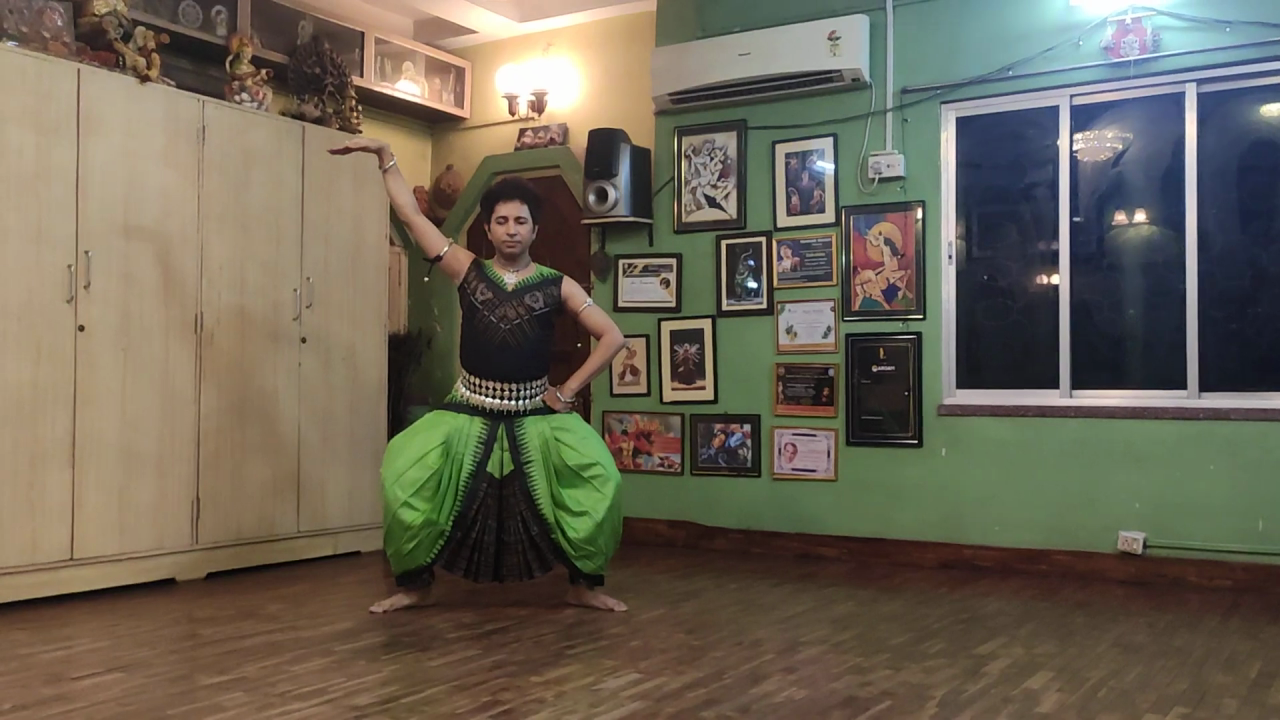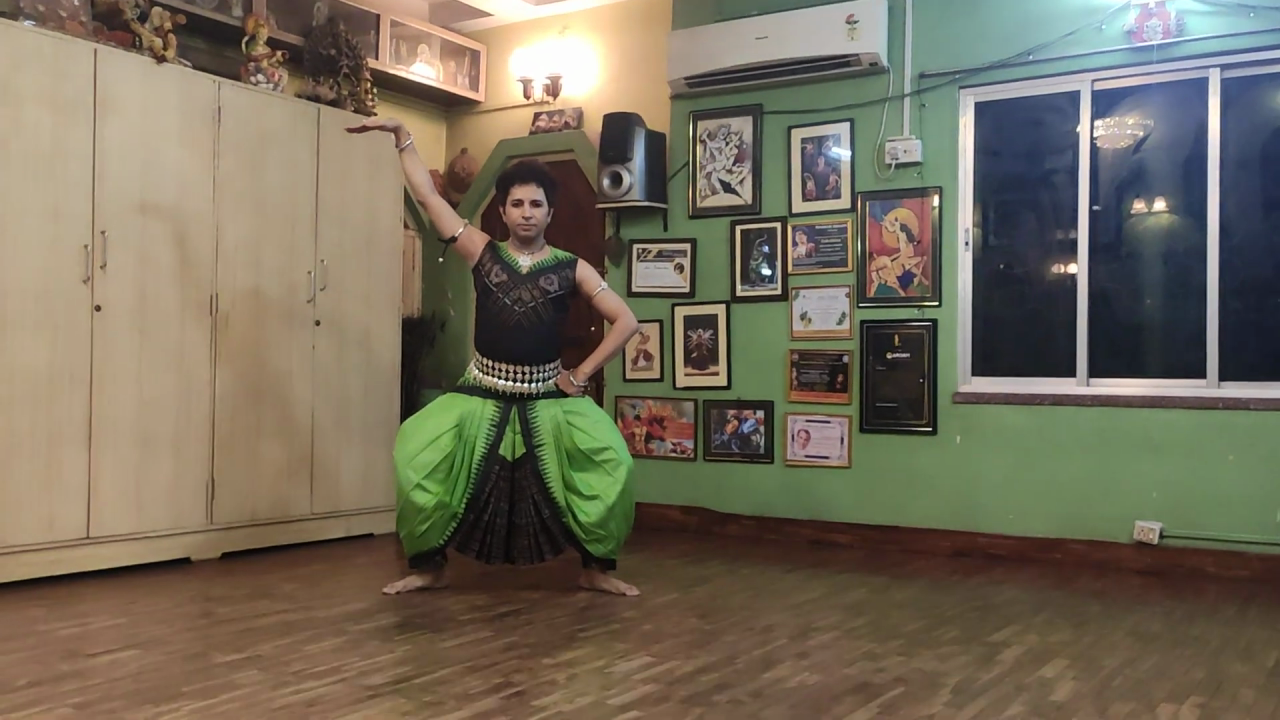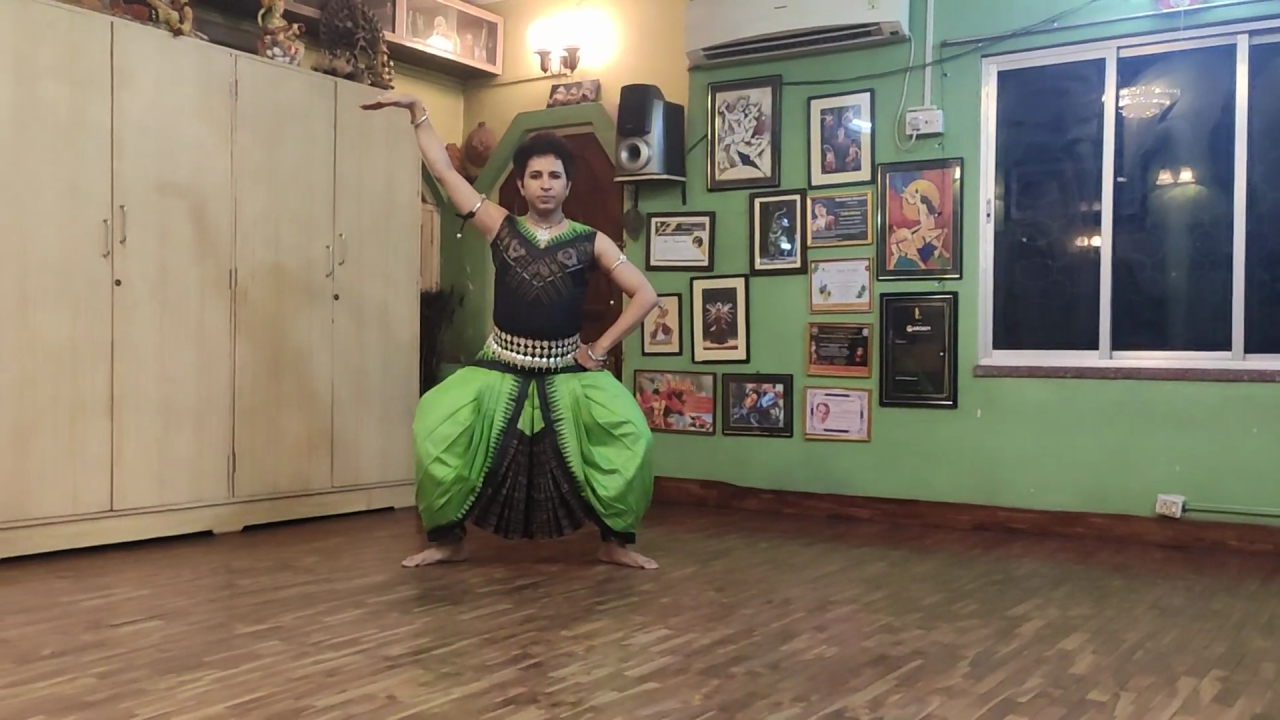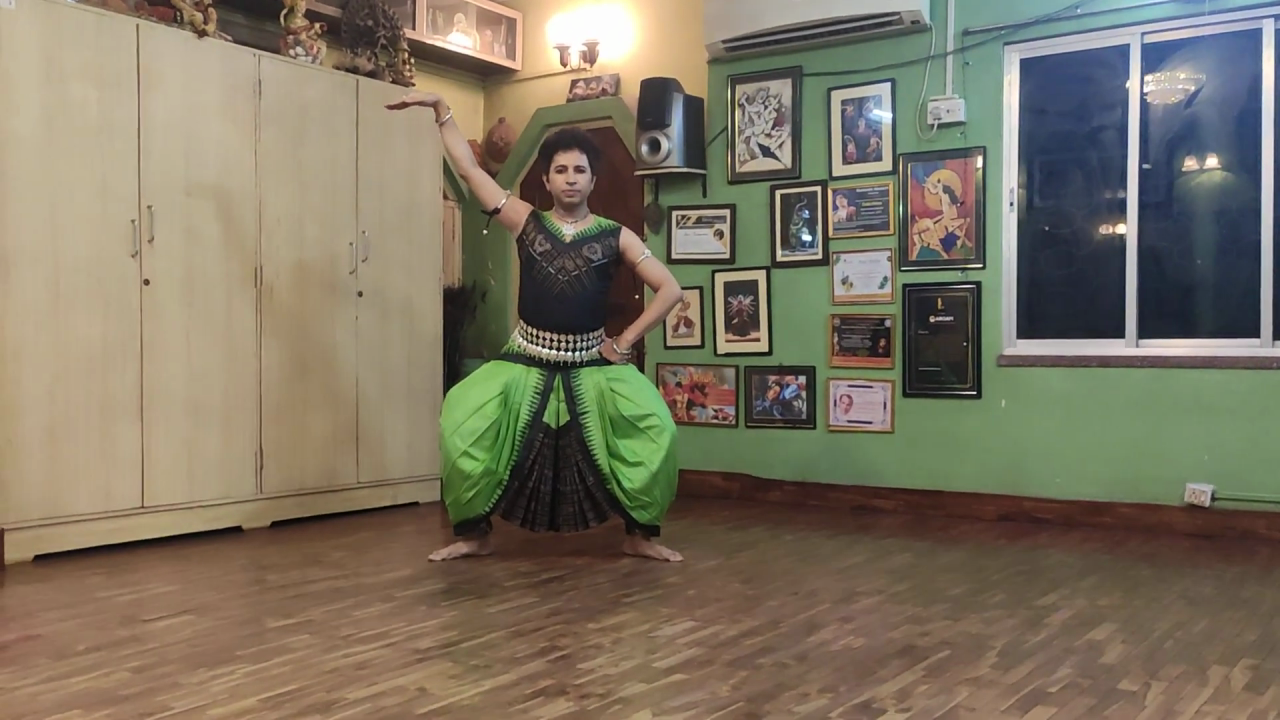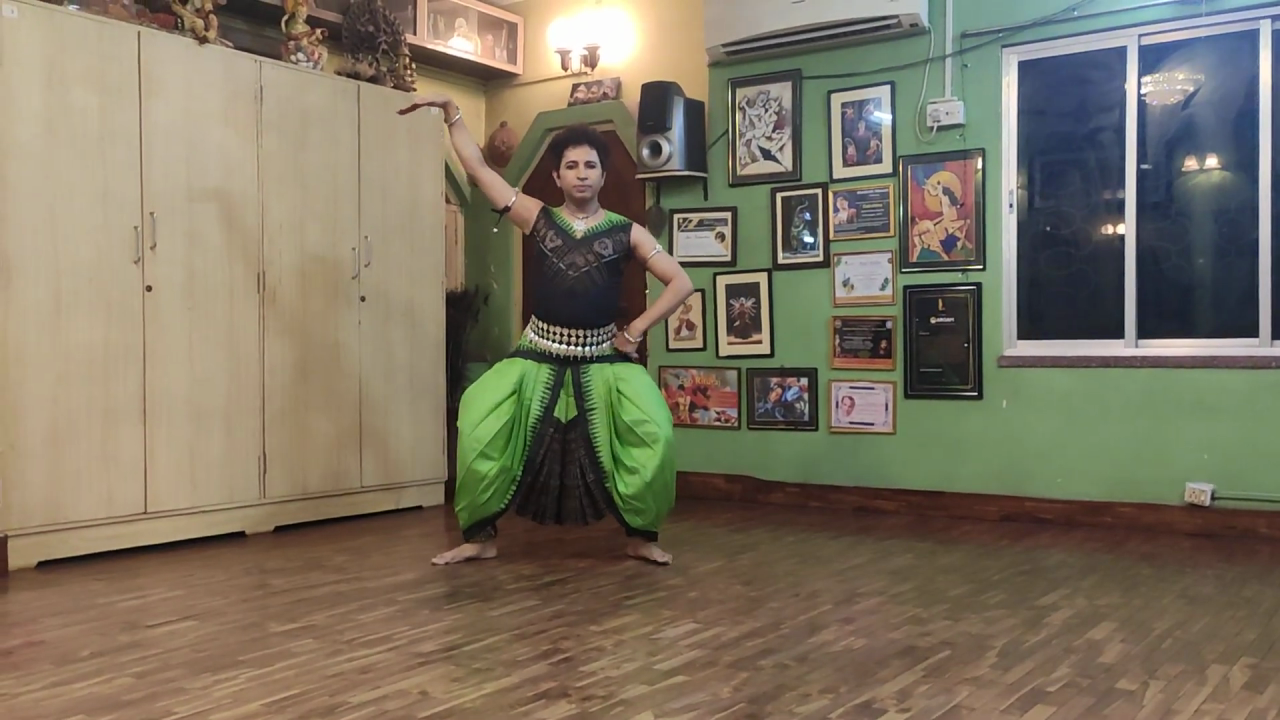
dt=1s
person 1, frame 1
left shoulder: (558, 286)
right shoulder: (468, 271)
left elbow: (613, 337)
right elbow: (411, 215)
left wrist: (569, 390)
right wrist: (384, 154)
left hip: (535, 413)
right hip: (469, 411)
left knee: (599, 476)
right knee: (404, 471)
left ankle: (585, 584)
right ankle: (415, 582)
person 1, frame 2
left shoulder: (571, 269)
right shoulder: (482, 253)
left elbow: (625, 321)
right elbow: (427, 196)
left wrist: (582, 373)
right wrist: (401, 134)
left hip: (548, 397)
right hip: (482, 394)
left knee: (612, 461)
right knee: (416, 454)
left ankle: (596, 567)
right ankle: (429, 565)
person 1, frame 3
left shoulder: (591, 242)
right shoulder: (501, 227)
left elbow: (645, 294)
right elbow: (444, 171)
left wrist: (601, 347)
right wrist: (417, 110)
left hip: (568, 371)
right hip: (502, 368)
left knee: (631, 436)
right knee: (435, 427)
left ankle: (615, 541)
right ankle: (448, 538)
person 1, frame 4
left shoulder: (616, 237)
right shoulder: (526, 222)
left elbow: (670, 289)
right elbow: (468, 168)
left wrist: (626, 341)
right wrist: (441, 108)
left hip: (592, 364)
right hip: (527, 361)
left knee: (656, 428)
right knee: (461, 421)
left ankle: (640, 534)
right ankle: (474, 532)
person 1, frame 5
left shoulder: (626, 232)
right shoulder: (537, 218)
left elbow: (680, 282)
right elbow: (478, 169)
left wrist: (636, 330)
right wrist: (451, 110)
left hip: (603, 360)
right hip: (538, 357)
left knee: (654, 431)
right knee: (480, 422)
left ankle: (641, 535)
right ankle: (479, 535)
